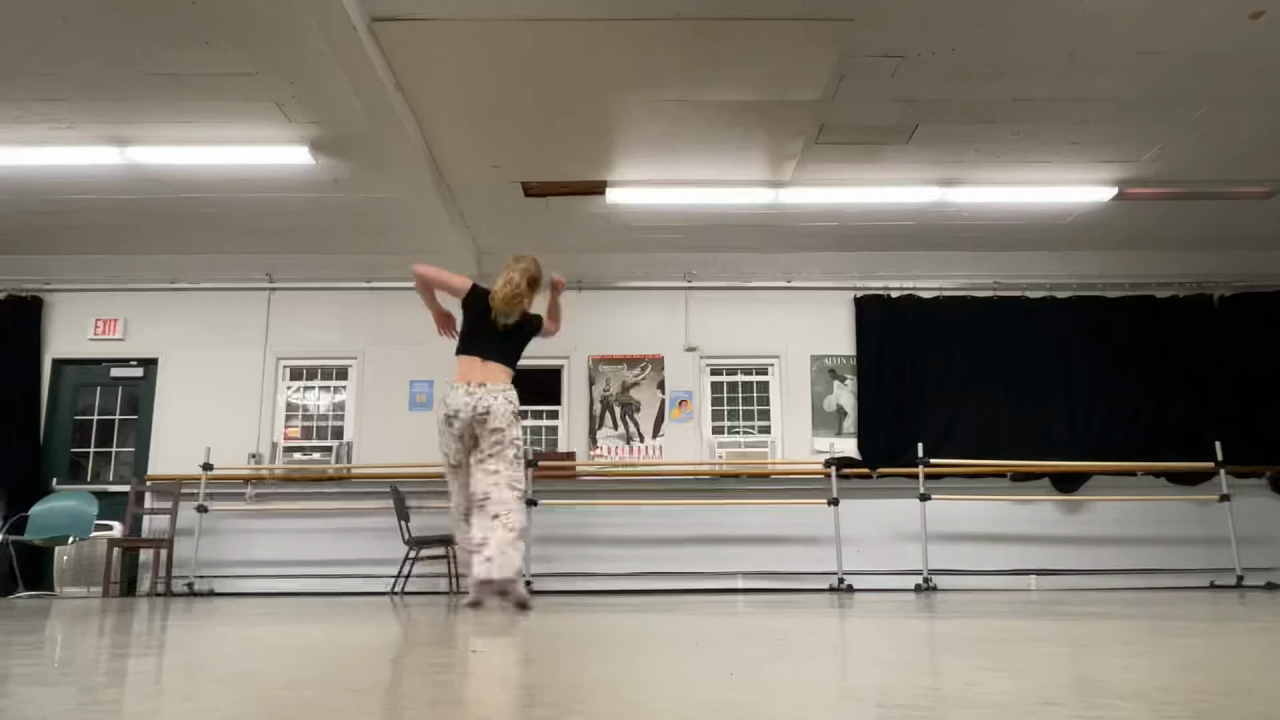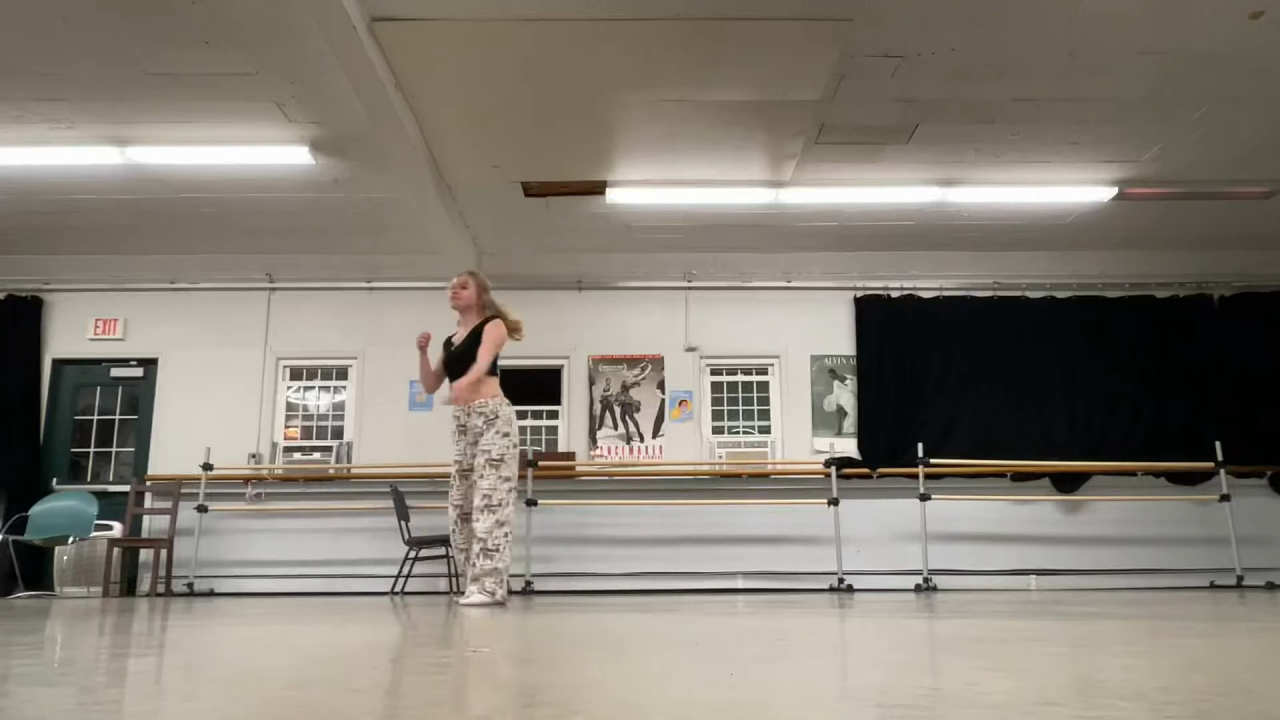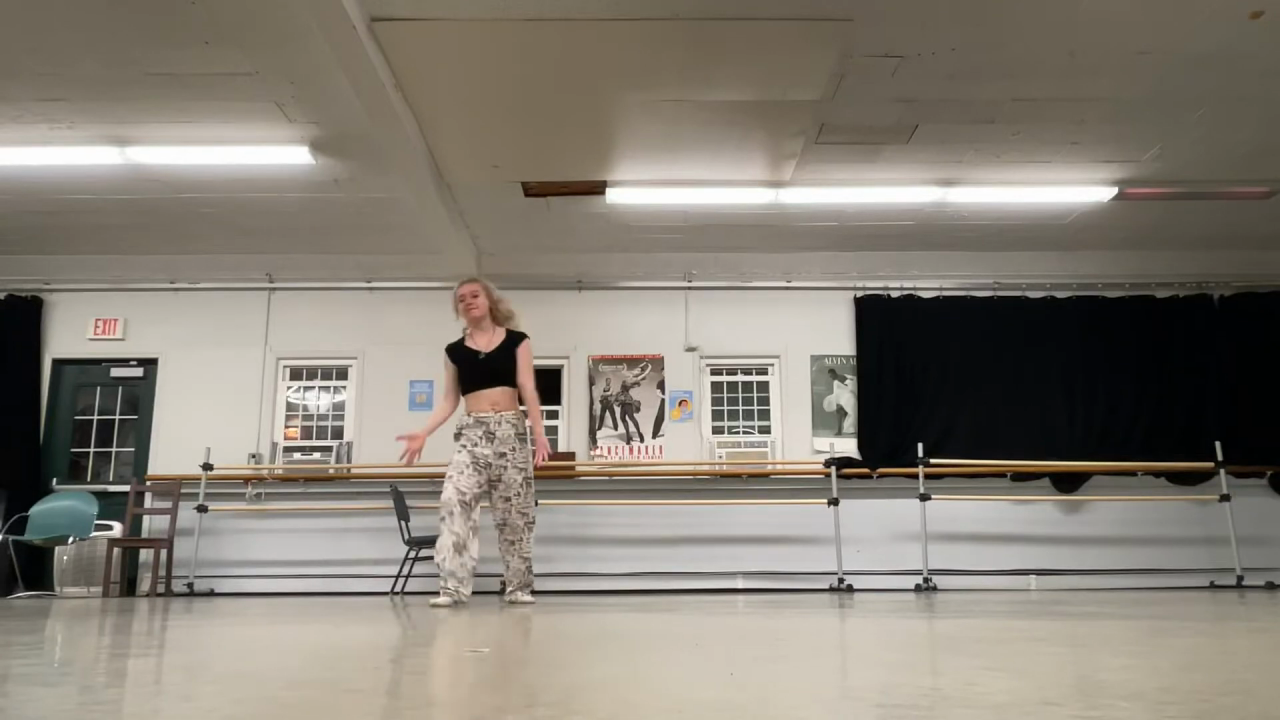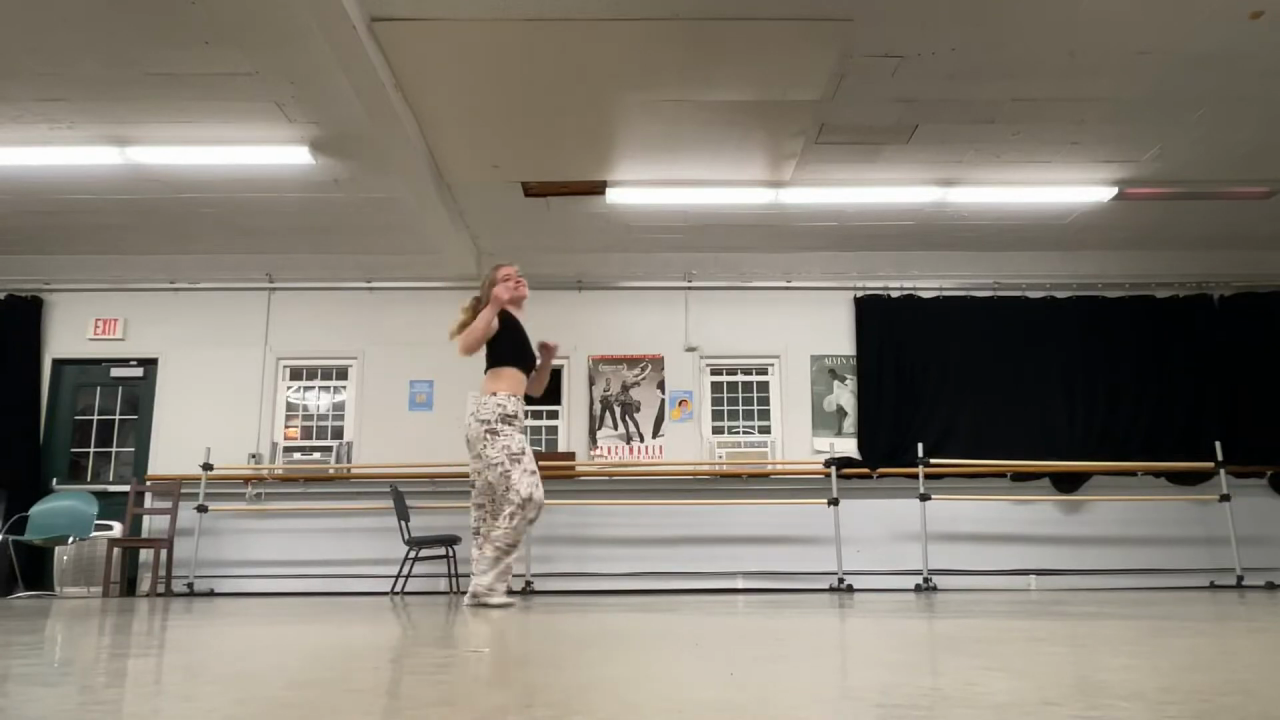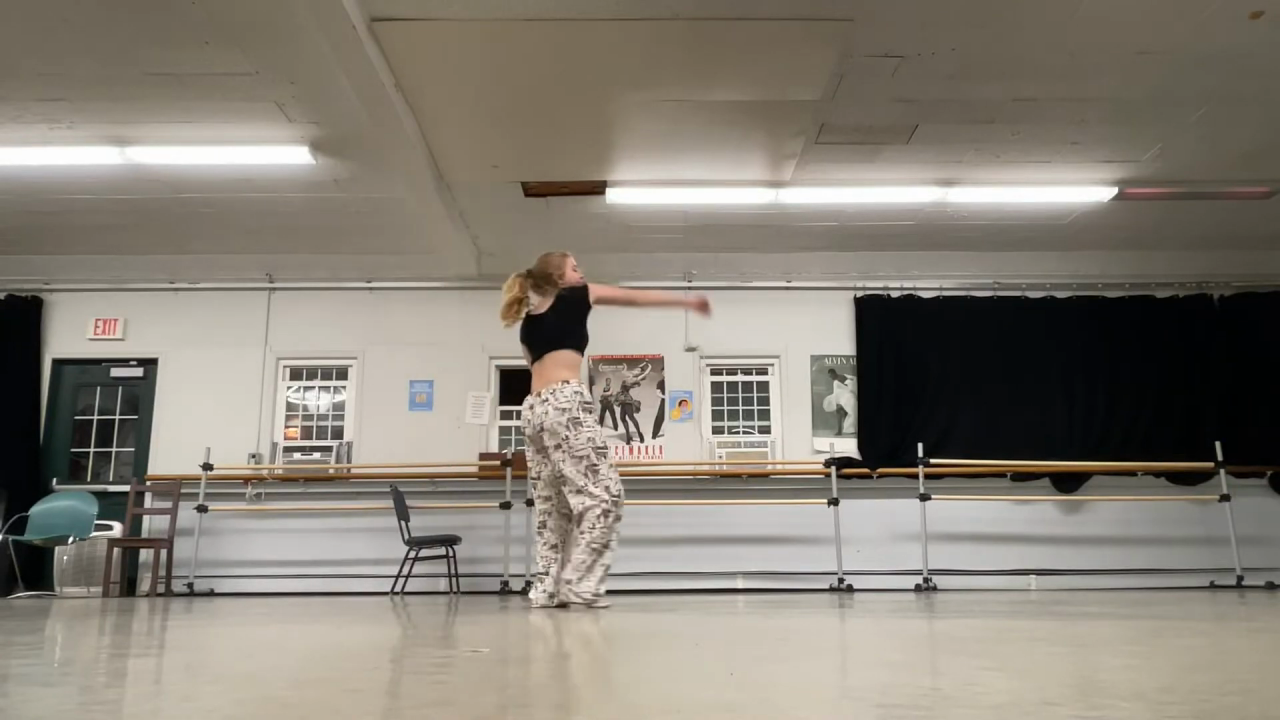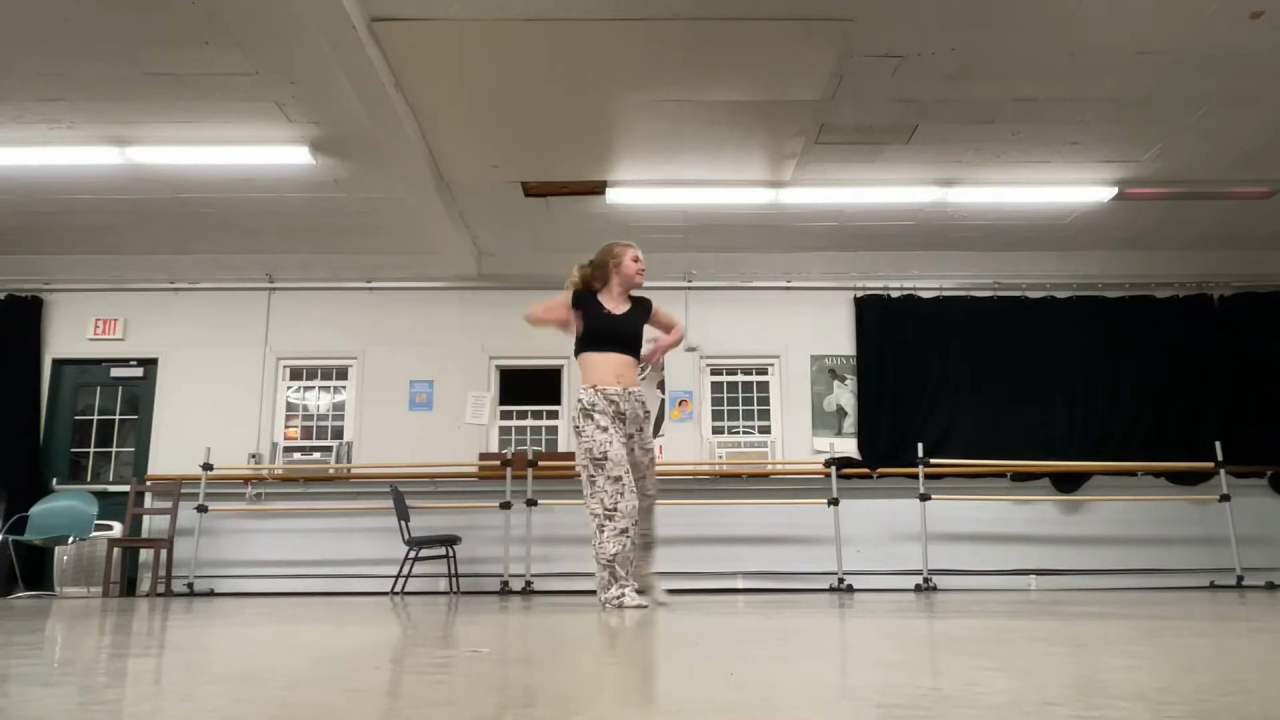
dt=0.7s
person 1, frame 1
left shoulder: (477, 297)
right shoulder: (530, 321)
left elbow: (420, 272)
right elbow: (554, 326)
left wrist: (438, 312)
right wrist: (556, 295)
left hip: (459, 400)
right hip: (498, 402)
left knee: (467, 496)
right knee: (502, 492)
left ankle: (483, 581)
right ankle: (499, 572)
person 1, frame 2
left shoulder: (493, 324)
right shoulder: (451, 341)
left elbow: (484, 362)
right elbow: (429, 386)
left wrist: (463, 384)
right wrist: (425, 352)
left hip: (493, 418)
right hip: (461, 424)
left knee: (490, 502)
right knee: (461, 507)
left ankle: (488, 585)
right ankle: (480, 583)
person 1, frame 3
left shoulder: (516, 340)
right shoulder: (455, 350)
left elbow: (528, 389)
right elbow: (449, 403)
left wrist: (539, 433)
right wrist: (423, 434)
left hip: (512, 432)
right hip: (472, 434)
left knee: (516, 516)
right knee: (454, 500)
left ankle: (519, 587)
right ankle: (453, 586)
person 1, frame 4
left shoulder: (517, 331)
right shoulder: (498, 315)
left elbow: (522, 383)
right elbow: (467, 346)
left wrist: (546, 360)
right wrist: (494, 303)
left hip: (506, 419)
right hip: (495, 417)
left knee: (491, 509)
right knee: (527, 495)
left ankle: (483, 589)
right ankle: (488, 584)
person 1, frame 5
left shoulder: (528, 323)
right shoulder: (574, 296)
right elbow: (635, 296)
right wrist: (686, 301)
left hip: (533, 409)
right hip: (568, 404)
left knee: (551, 507)
right knee: (602, 496)
left ankle: (547, 588)
right ankle: (580, 584)
person 1, frame 6
left shoulder: (641, 305)
right shoulder: (580, 298)
left elbow: (676, 329)
right elbow: (534, 314)
left wrist: (664, 344)
right wrist: (559, 317)
left hip: (634, 405)
right hip: (593, 405)
left knee: (642, 496)
right knee: (613, 499)
left ankle: (641, 573)
right ankle: (614, 587)
